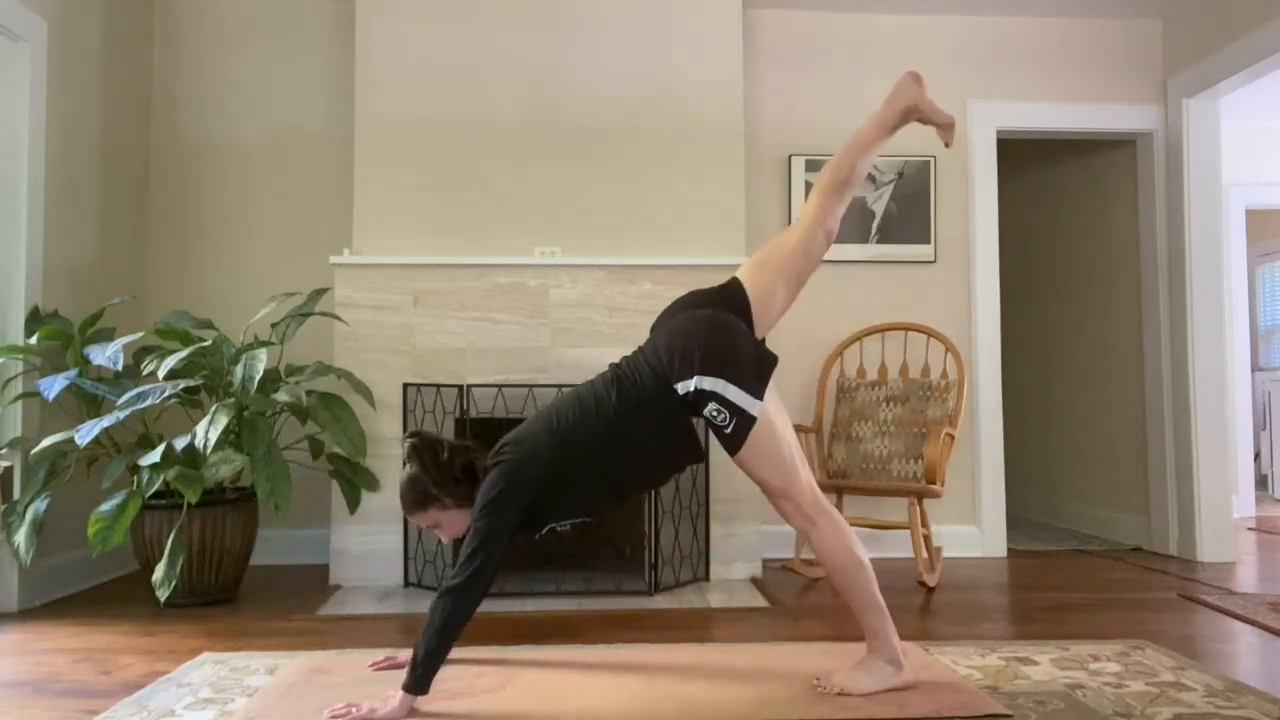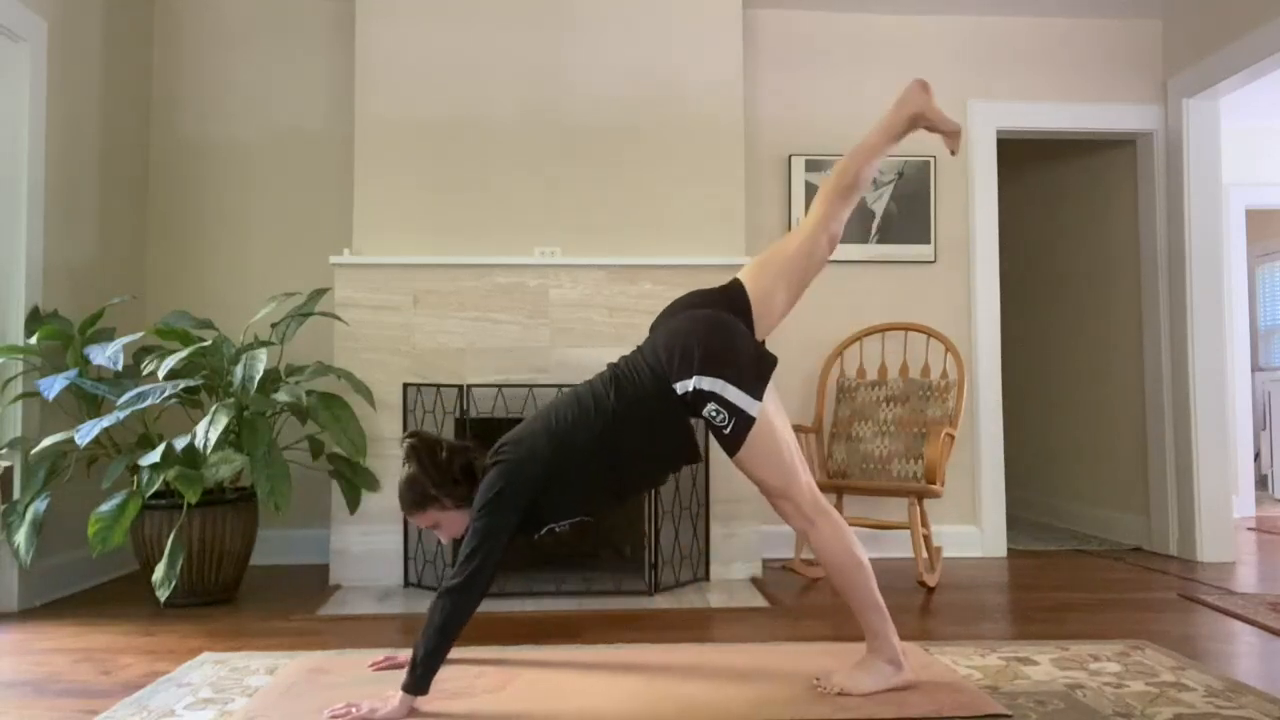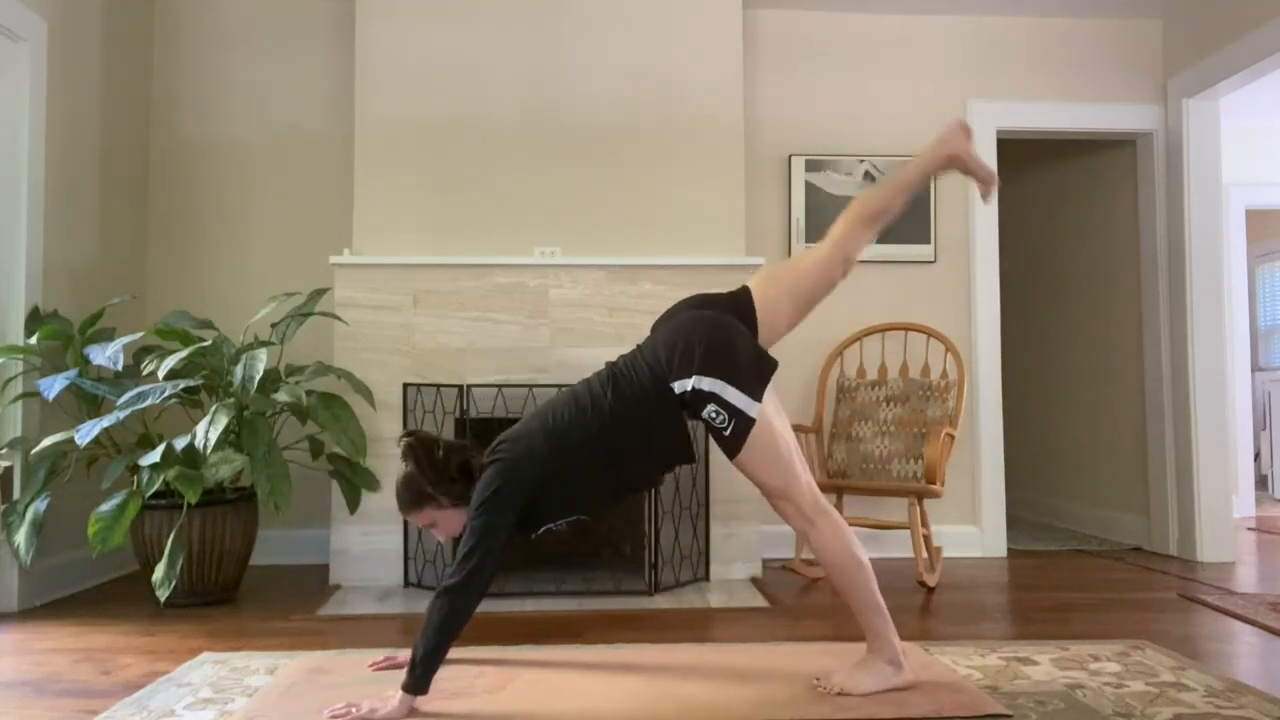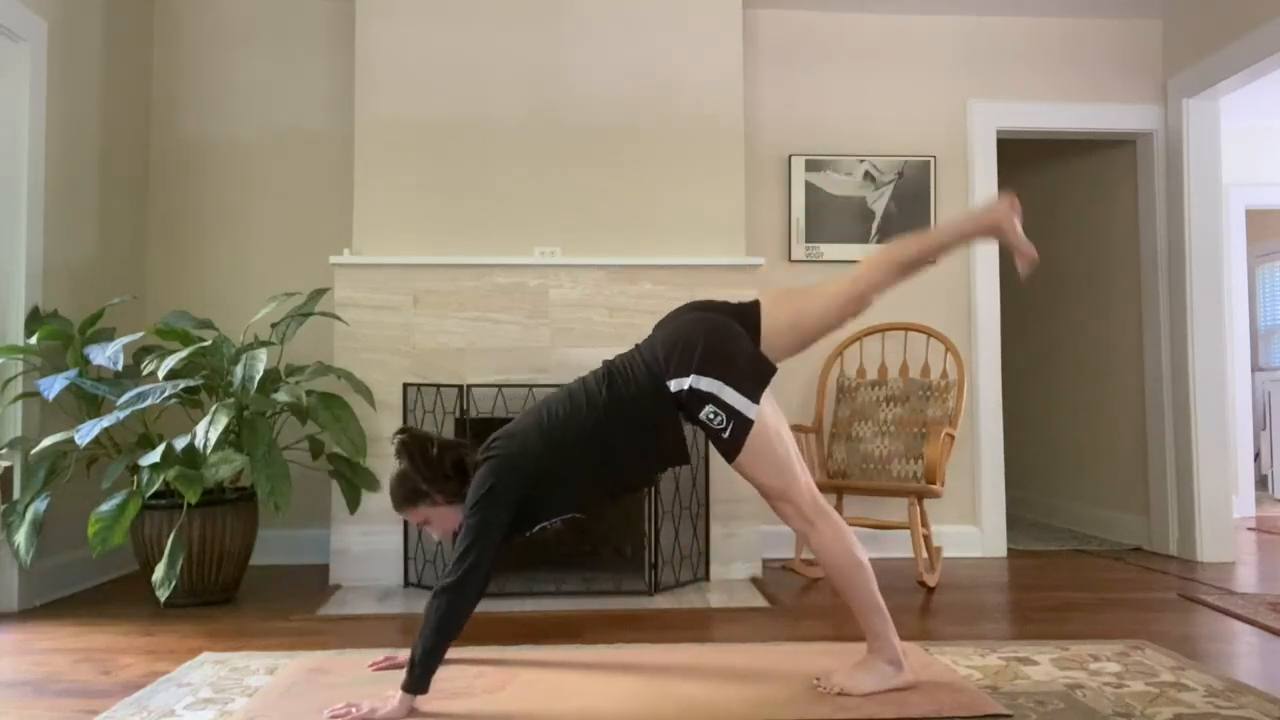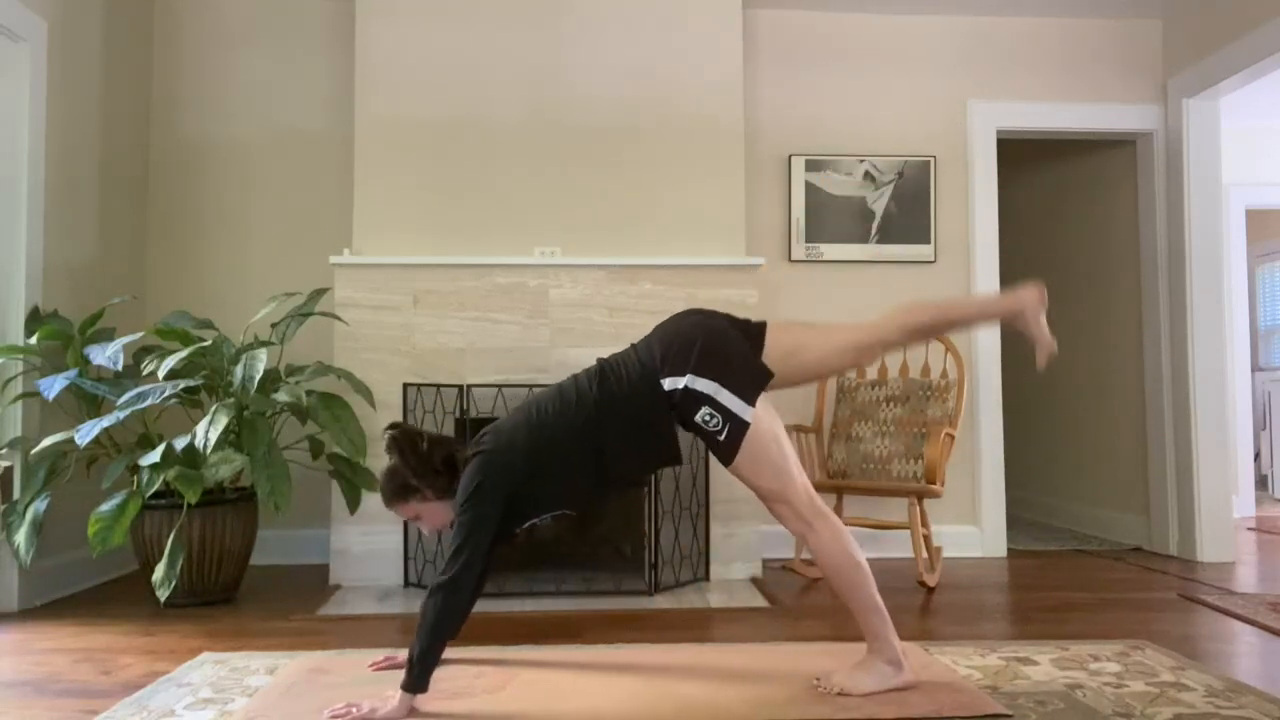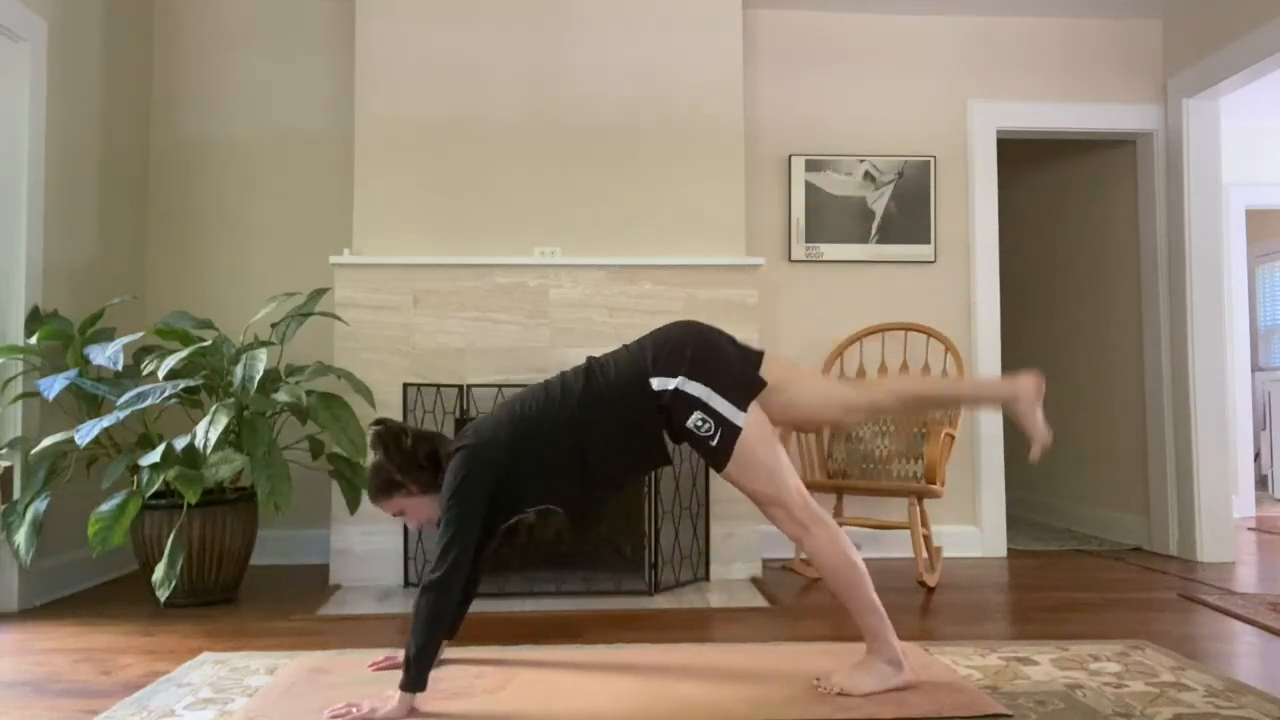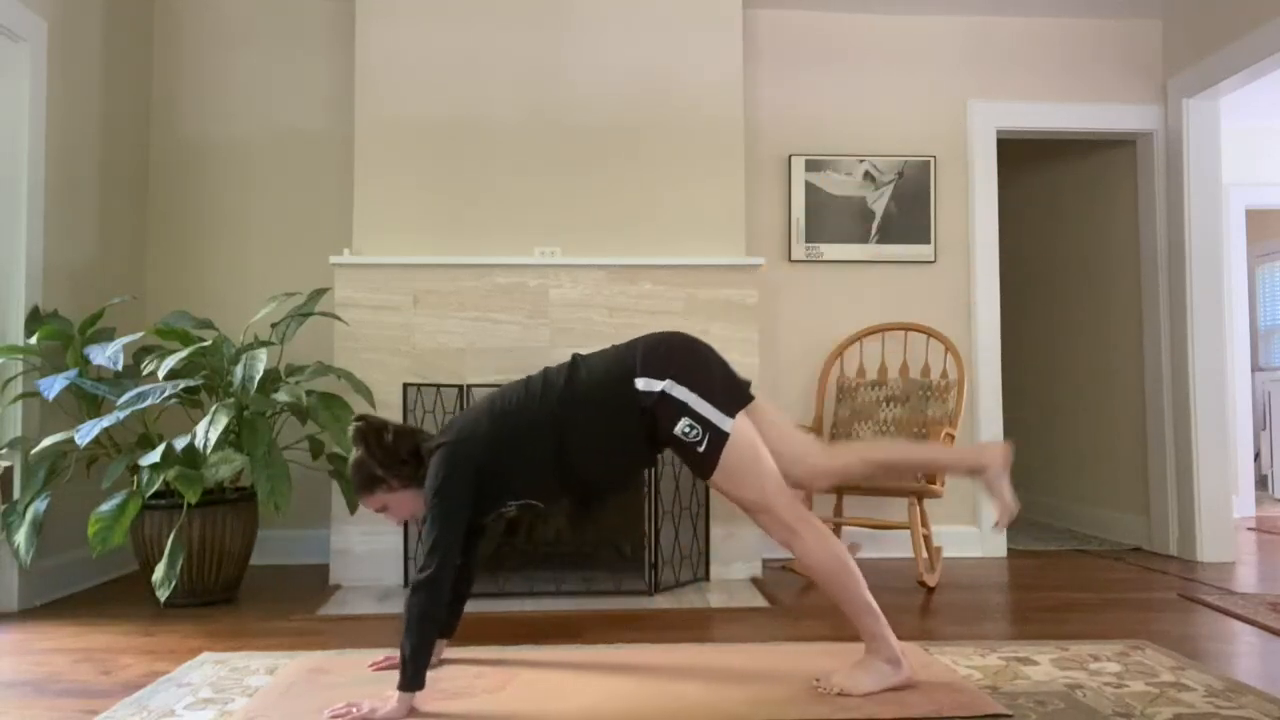
dt=0.1s
person 1, frame 1
left shoulder: (507, 485)
right shoulder: (497, 475)
left elbow: (465, 586)
right elbow: (466, 578)
right wrist: (423, 646)
left hip: (701, 366)
right hip: (695, 343)
left knee: (804, 508)
right knee: (816, 223)
left ankle: (886, 657)
right ankle: (902, 104)
person 1, frame 2
left shoulder: (505, 480)
right shoulder: (501, 474)
left elbow: (465, 585)
right elbow: (465, 577)
right wrist: (423, 643)
left hip: (699, 366)
right hip: (692, 340)
left knee: (803, 508)
right knee: (819, 228)
left ankle: (886, 659)
right ankle: (911, 112)
person 1, frame 3
left shoulder: (501, 484)
right shoulder: (494, 471)
left elbow: (461, 586)
right elbow: (466, 580)
right wrist: (424, 652)
left hip: (696, 368)
right hip: (692, 342)
left knee: (806, 510)
right knee: (839, 249)
left ankle: (888, 659)
right ankle: (944, 150)
person 1, frame 4
left shoulder: (496, 480)
right shoulder: (502, 475)
left elbow: (460, 584)
right elbow: (464, 579)
right wrist: (426, 638)
left hip: (696, 373)
right hip: (694, 346)
left knee: (805, 512)
right knee: (859, 286)
left ankle: (888, 657)
right ankle: (988, 218)
person 1, frame 5
left shoulder: (483, 475)
right shoulder: (481, 461)
left elbow: (454, 581)
right elbow: (465, 576)
right wrist: (425, 649)
left hip: (688, 368)
right hip: (690, 356)
left knee: (803, 510)
right knee: (869, 339)
left ankle: (888, 657)
right ankle: (1012, 305)
person 1, frame 6
left shoulder: (468, 467)
right shoulder: (478, 462)
left elbow: (444, 575)
right elbow: (468, 562)
right wrist: (432, 643)
left hip: (677, 371)
right hip: (677, 372)
left knee: (795, 512)
right knee: (861, 402)
left ankle: (889, 657)
right ankle: (1009, 393)
person 1, frame 7
left shoulder: (451, 463)
right shoulder: (463, 460)
left elbow: (433, 574)
right elbow: (461, 557)
right wrist: (432, 641)
left hip: (659, 378)
right hip: (659, 379)
left knee: (783, 516)
right knee: (822, 468)
left ankle: (886, 656)
right ankle: (979, 458)
